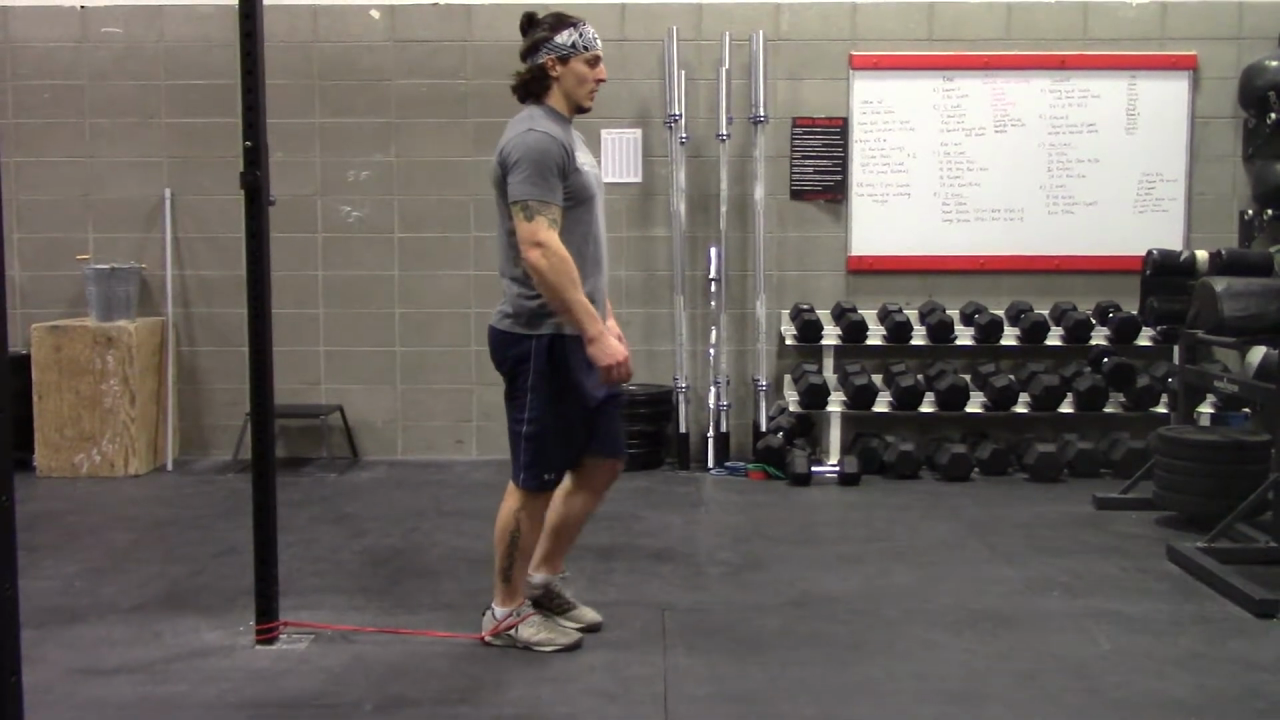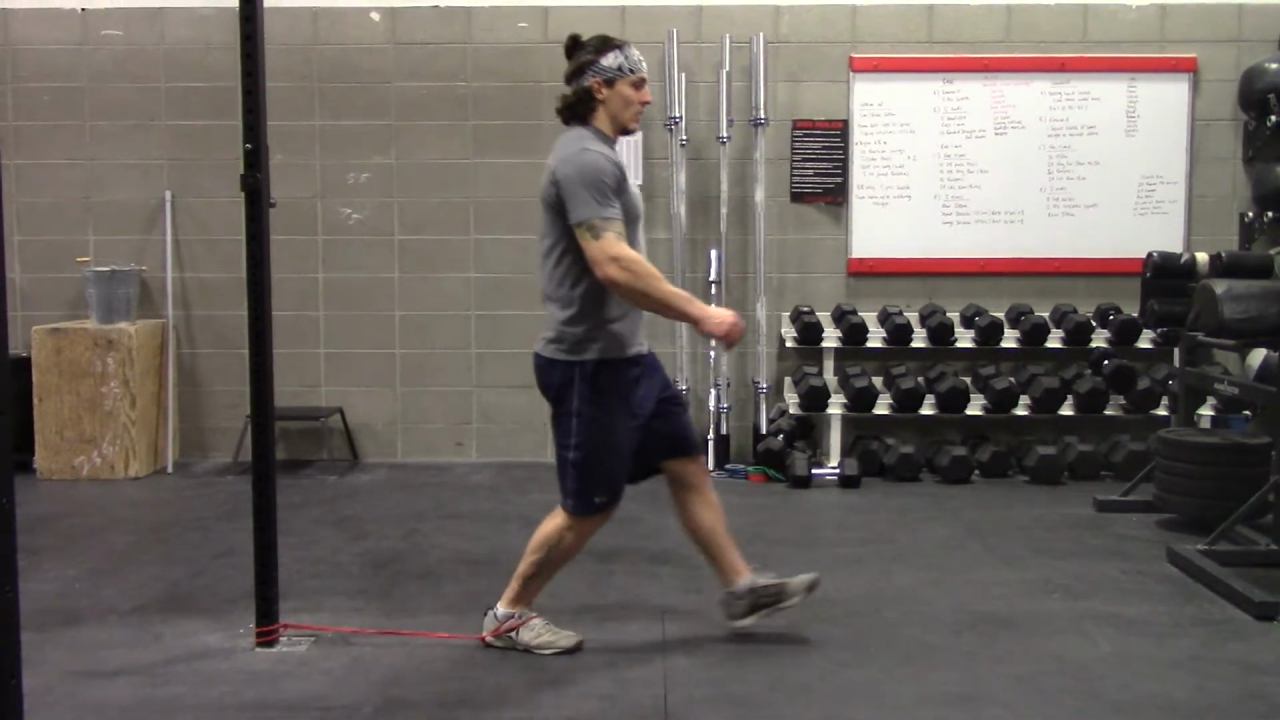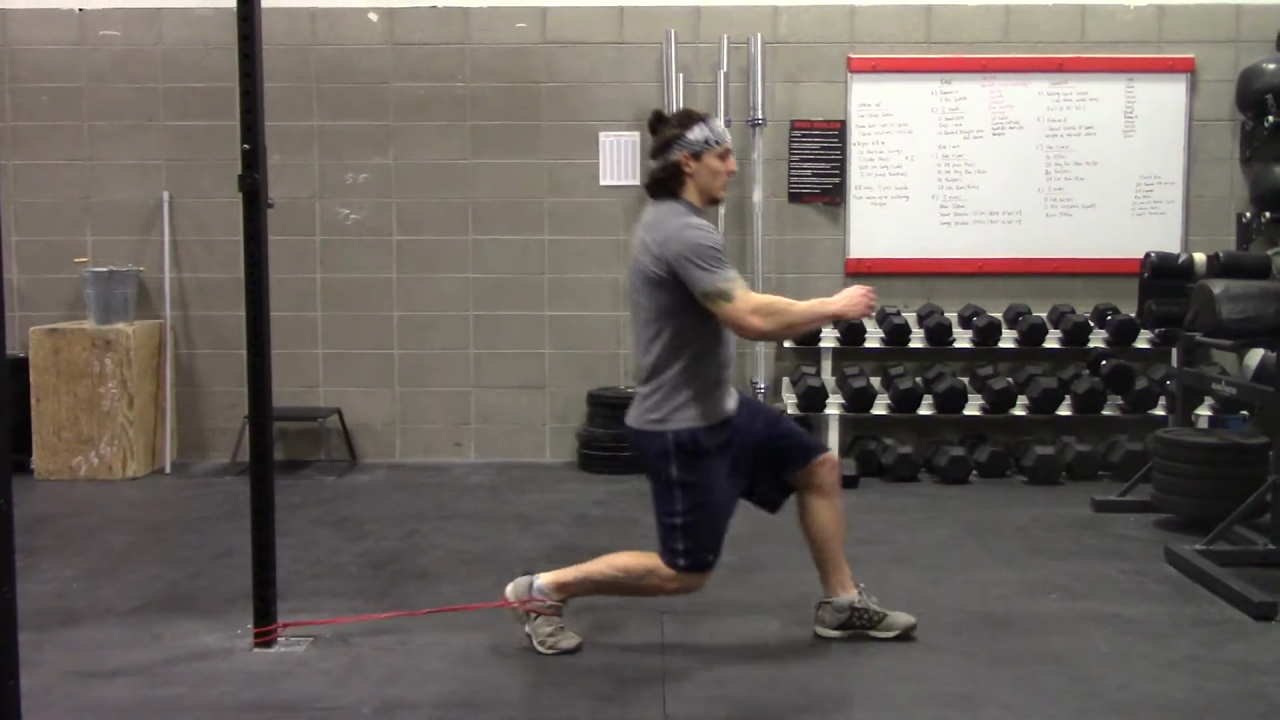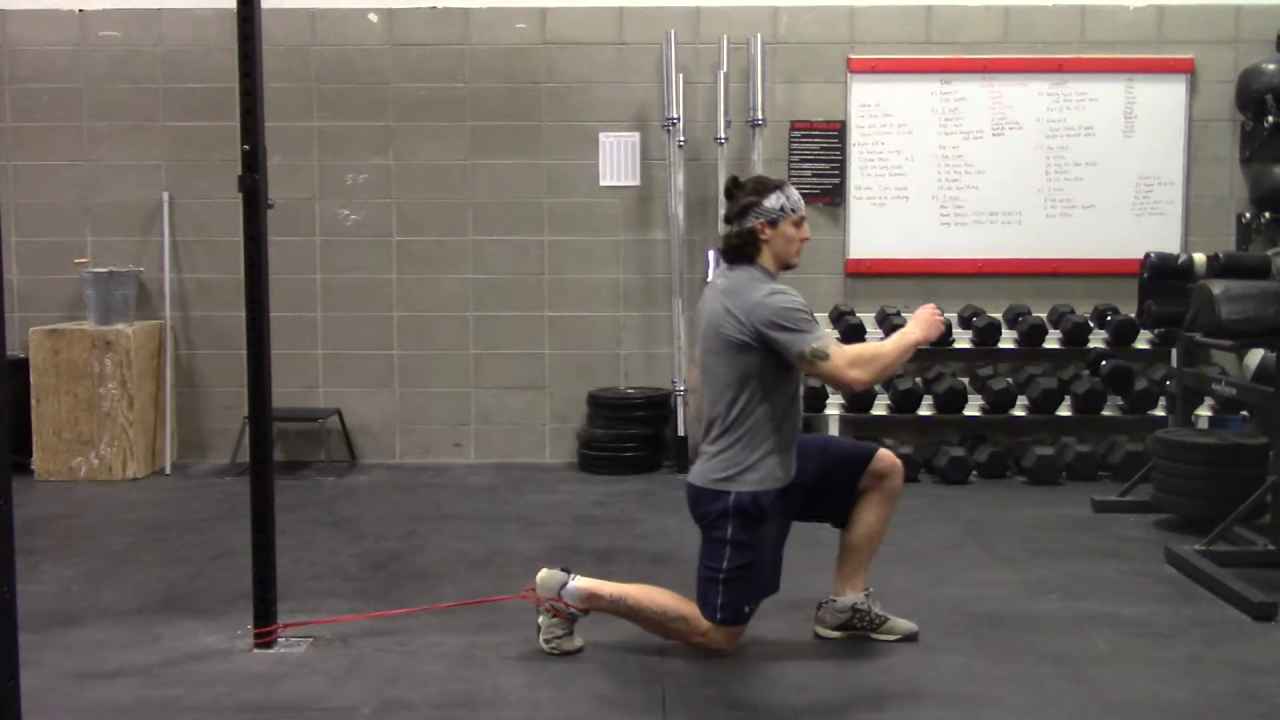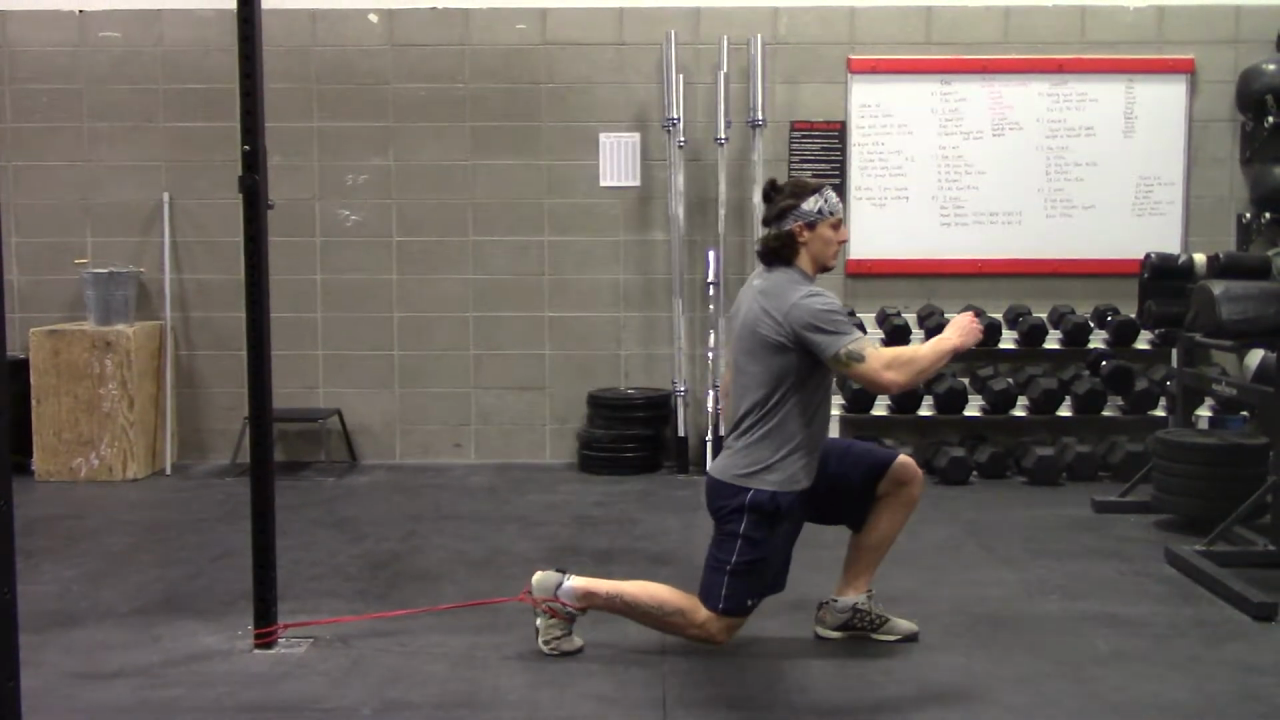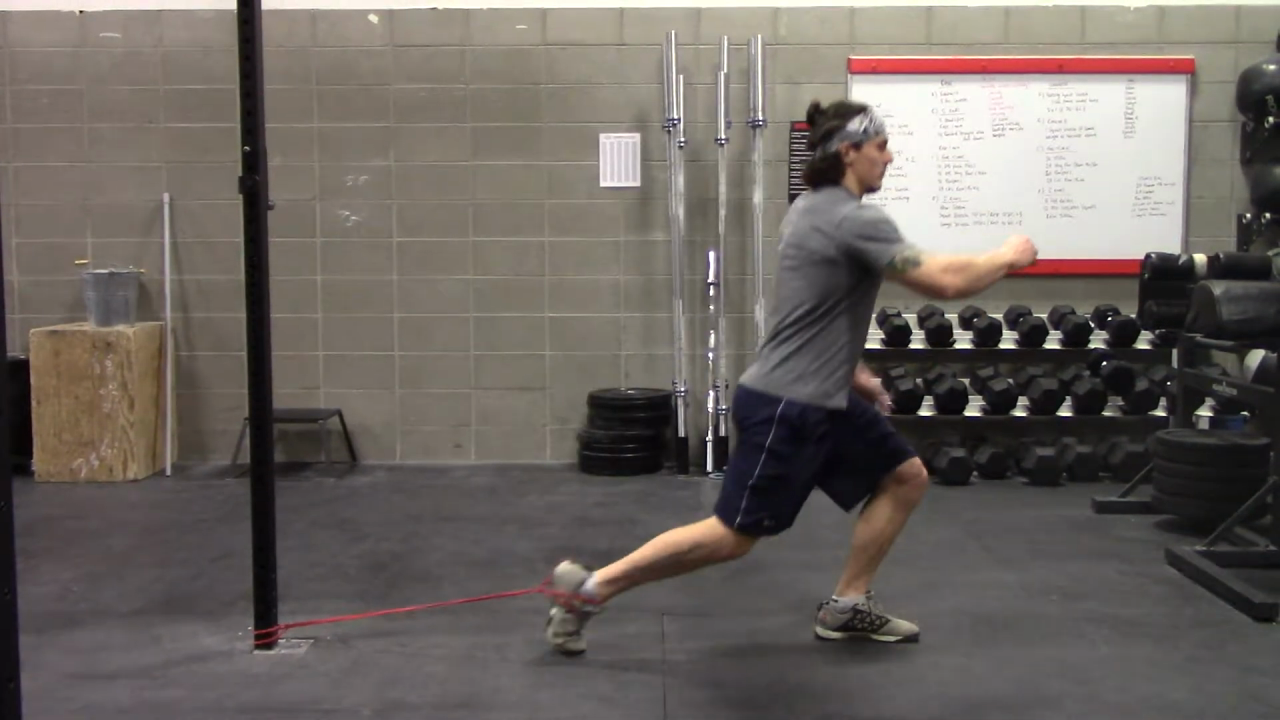
dt=0.3s
person 1, frame 1
left shoulder: (561, 134)
right shoulder: (536, 139)
right elbow: (539, 249)
left wrist: (606, 320)
right wrist: (599, 335)
left hip: (573, 337)
right hip: (542, 340)
left knee: (601, 463)
right knee: (536, 480)
left ankle: (541, 581)
right ankle: (506, 613)
person 1, frame 2
left shoulder: (594, 154)
right shoulder: (585, 160)
right elbow: (613, 265)
right wrist: (703, 315)
left hip: (623, 356)
right hip: (589, 364)
left knee: (689, 469)
right knee: (589, 506)
left ankle: (743, 588)
right ankle: (508, 615)
person 1, frame 3
left shoulder: (666, 219)
right shoulder: (685, 234)
right elbow: (754, 318)
right wrist: (836, 306)
left hip: (715, 408)
right hip: (682, 431)
left knee: (819, 469)
right knee: (687, 570)
left ankle: (842, 603)
right ankle: (541, 591)
person 1, frame 4
left shoulder: (727, 285)
right shoulder: (767, 300)
left elbow: (700, 380)
right elbow: (851, 372)
left wrist: (716, 446)
right wrist: (912, 334)
left hip: (770, 462)
right hip: (742, 490)
left knee: (884, 470)
right knee: (717, 633)
left ankle: (846, 604)
right ankle: (570, 592)
person 1, frame 5
left shoulder: (764, 286)
right shoulder: (804, 303)
left elbow: (732, 380)
right elbow: (887, 376)
right wrist: (951, 340)
left hip: (790, 464)
right hip: (760, 487)
left knee: (904, 478)
right knee: (714, 624)
left ankle: (846, 606)
right ankle: (565, 592)
person 1, frame 6
left shoulder: (813, 209)
right shoulder: (855, 219)
right elbow: (944, 280)
left wrist: (855, 371)
right wrist: (1008, 258)
left hip: (818, 397)
right hip: (787, 405)
left knee: (906, 477)
right knee: (732, 535)
left ankle: (847, 605)
right ankle: (587, 587)
